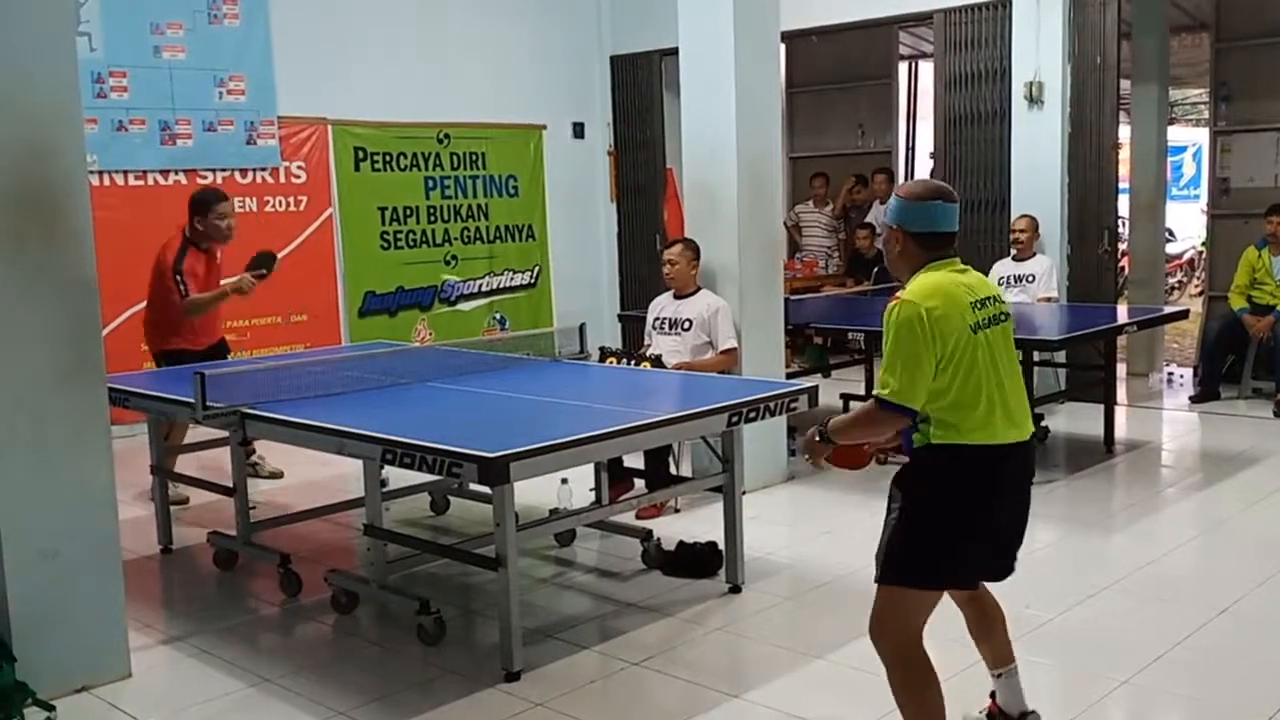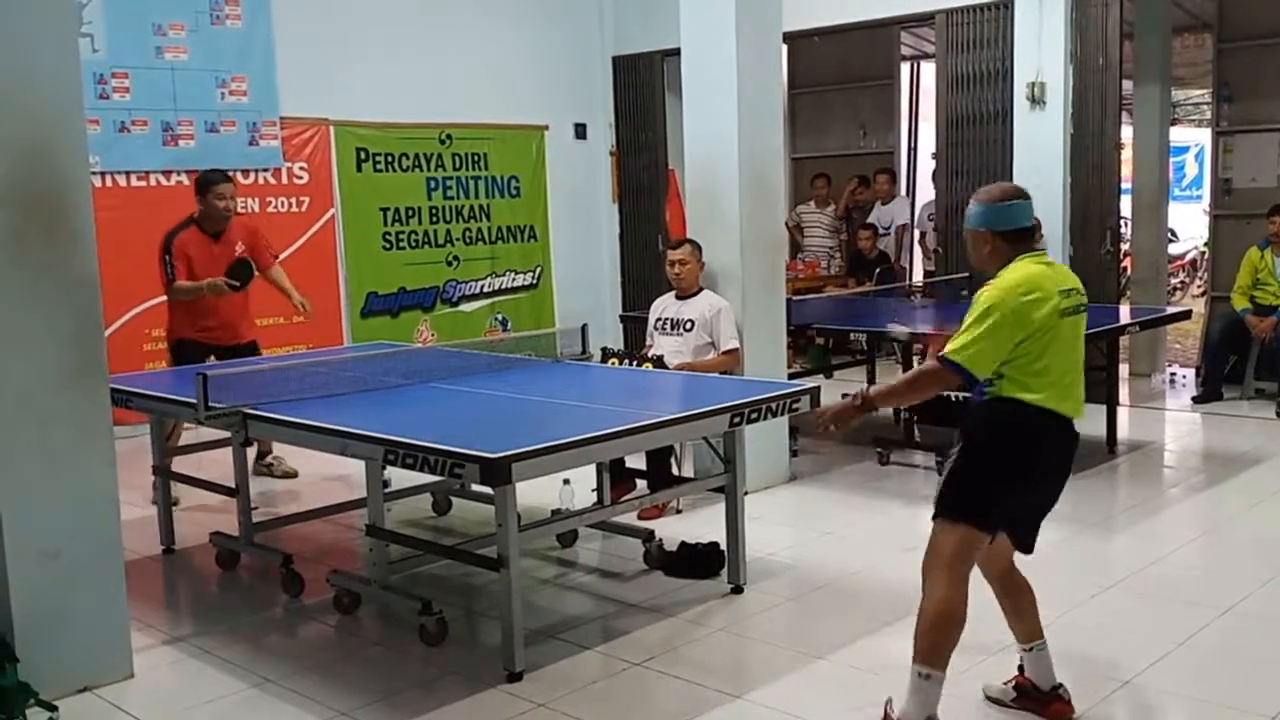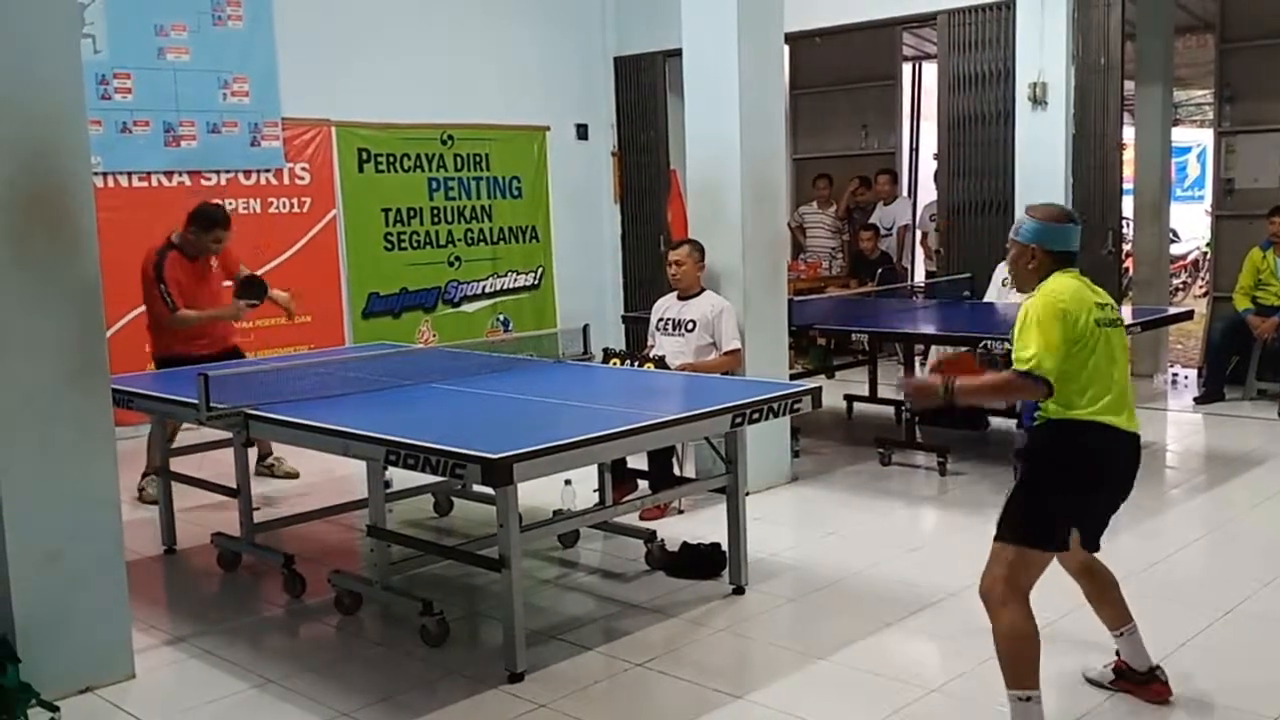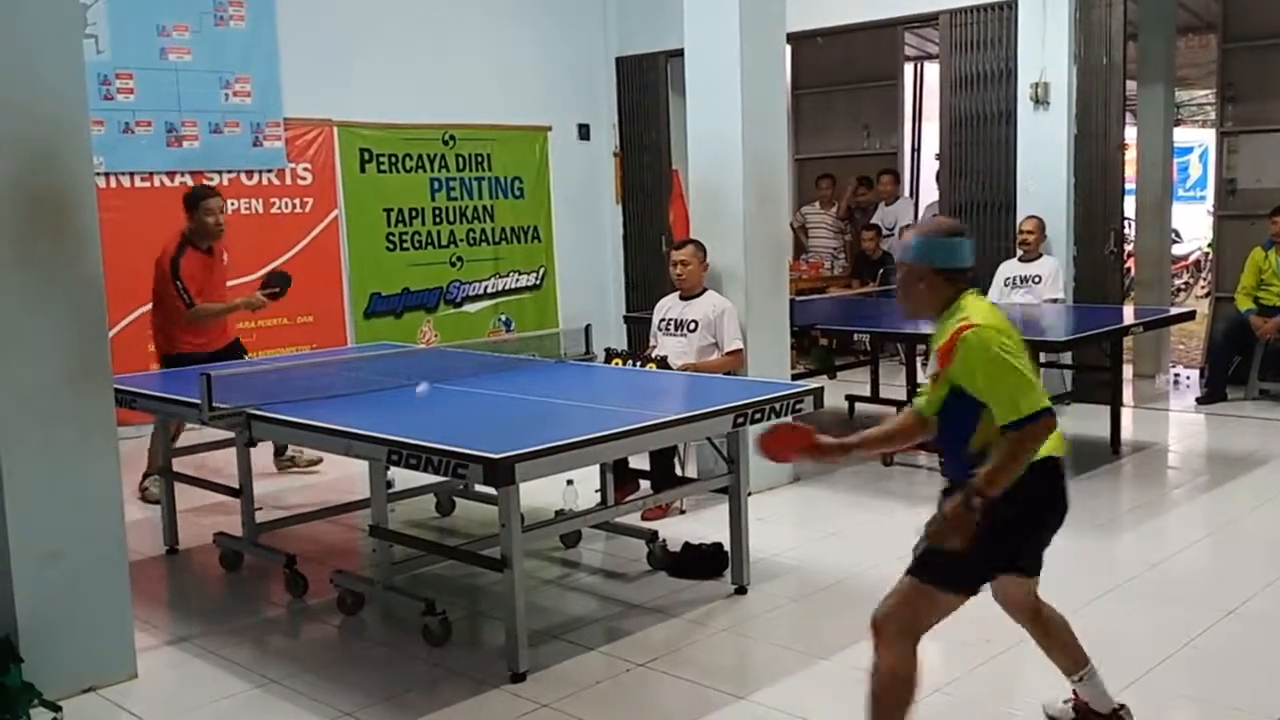
dt=0.5s
person 1, frame 1
left shoulder: (915, 304)
right shoulder: (982, 288)
left elbow: (891, 410)
left wrist: (827, 434)
right wrist: (911, 428)
left hip: (956, 473)
right hip: (1011, 464)
left knee: (892, 631)
right knee: (967, 587)
person 1, frame 2
left shoulder: (1011, 288)
right shoulder: (1063, 280)
left elbow: (947, 372)
left wrist: (861, 403)
right wrist: (969, 341)
left hip: (1012, 432)
right hip: (1055, 440)
left knee: (944, 567)
right knee: (996, 558)
person 1, frame 3
left shoulder: (1049, 301)
right shoulder: (1093, 296)
left elbow: (1029, 382)
left wrist: (948, 390)
right wrist: (986, 389)
left hip: (1071, 451)
right hip: (1116, 449)
left knee: (1002, 588)
right knee: (1076, 555)
right ankle: (1140, 667)
person 1, frame 4
left shoulder: (974, 333)
right shoulder: (960, 327)
left elbow: (1035, 423)
right elbow: (924, 418)
left wrist: (974, 499)
right wrist: (842, 446)
left hip: (1007, 493)
right hip: (1031, 489)
left knee: (894, 624)
right knee: (1018, 599)
person 2, frame 1
left shoulder: (211, 240)
right shoulder: (177, 258)
right elbow: (188, 309)
right wrist: (228, 290)
left hip: (209, 337)
right hip: (174, 342)
left ankle: (249, 456)
person 2, frame 2
left shoulder: (246, 229)
right shoulder: (177, 239)
left elbow: (269, 265)
right elbow: (174, 290)
left wrist: (293, 294)
right wrist: (205, 286)
left hip: (238, 331)
right hip: (191, 333)
left ankle: (264, 457)
person 2, frame 3
left shoulder: (212, 249)
right shoulder: (160, 264)
left elbow: (236, 271)
right elbow: (173, 319)
left wrist: (272, 295)
right wrist: (225, 313)
left hip: (219, 342)
right hip: (177, 349)
left ankle: (266, 458)
right ankle: (151, 476)
person 2, frame 4
left shoulder: (215, 242)
right shoulder: (176, 260)
right elbow: (192, 314)
right wrist: (242, 304)
left hip: (220, 338)
right hip: (182, 347)
left ankle: (282, 453)
right ankle: (152, 475)
person 3, frame 1
left shoulder: (713, 305)
right shoulder: (657, 304)
left elbow: (730, 358)
left wrist: (691, 366)
left ankle: (658, 490)
right ankle: (617, 477)
person 3, frame 2
left shoulder: (715, 306)
right shoulder: (659, 304)
left elbow: (733, 359)
left wrist: (693, 366)
left ankle: (660, 491)
right ankle: (619, 478)
person 3, frame 3
left shoulder: (717, 306)
right shoulder: (662, 305)
left elbow: (734, 360)
left wrist: (695, 367)
left ankle: (662, 492)
right ankle: (621, 478)
person 3, frame 4
left shoulder: (719, 306)
right shoulder: (663, 305)
left elbow: (736, 360)
left wrist: (696, 367)
left ankle: (664, 492)
right ankle: (622, 479)
person 4, frame 1
right shoulder: (1253, 252)
right elbow: (1237, 291)
right wrist: (1246, 316)
right hip: (1255, 307)
right knee: (1214, 327)
right ankle: (1209, 387)
person 4, frame 2
right shoulder: (1256, 252)
right elbow: (1239, 292)
right wrist: (1249, 317)
right hip: (1257, 308)
right knee: (1217, 327)
right ankle: (1212, 387)
person 4, frame 3
right shoulder: (1257, 253)
right elbow: (1241, 293)
right wrist: (1250, 317)
right hip: (1259, 309)
right knee: (1219, 329)
right ankle: (1214, 388)
person 4, frame 4
right shoulder: (1260, 253)
right elbow: (1243, 293)
right wrist: (1252, 317)
right hip: (1262, 310)
right knee: (1221, 332)
right ankle: (1216, 388)
